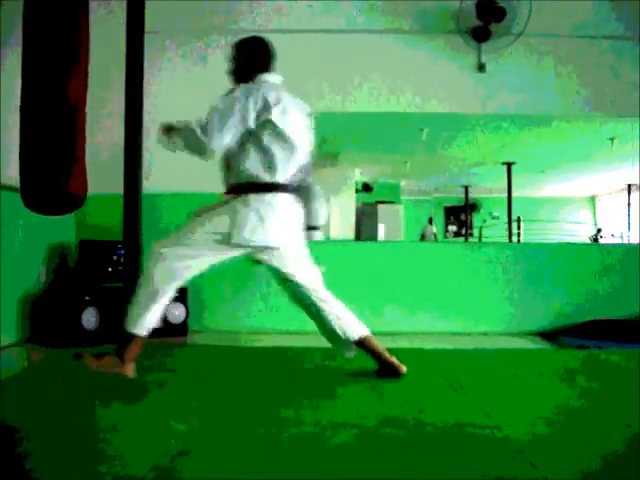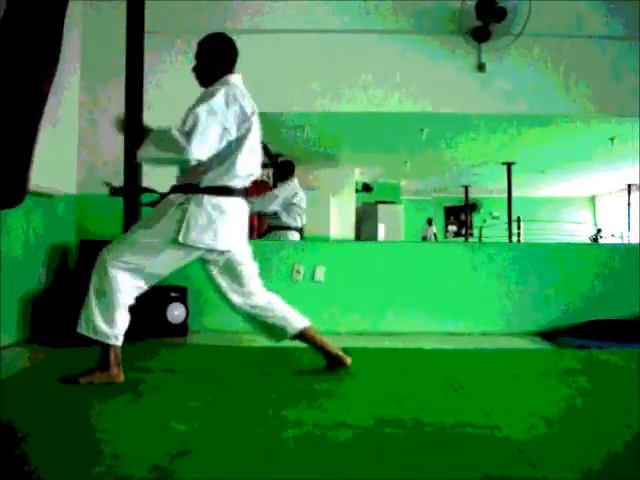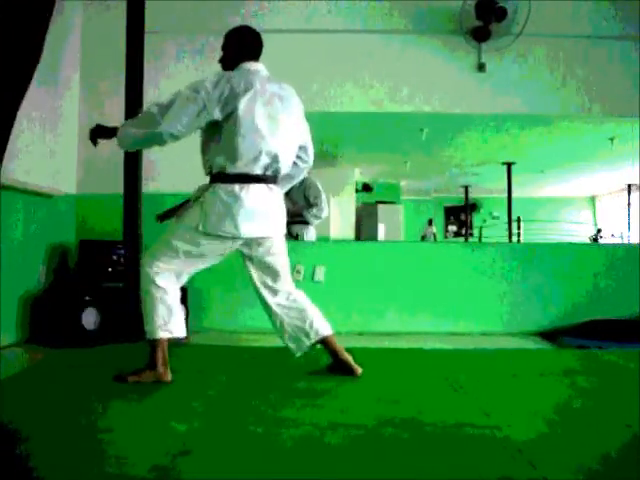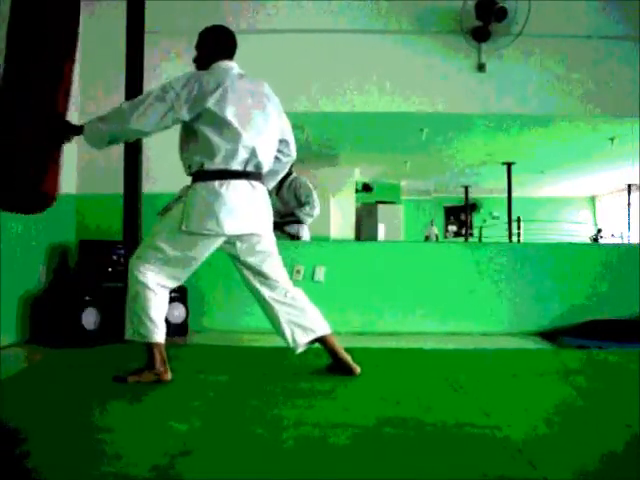
dt=0.4s
person 1, frame 1
left shoulder: (250, 95)
right shoulder: (297, 107)
left elbow: (209, 141)
left wrist: (174, 133)
left hip: (251, 208)
right hip: (284, 209)
left knee: (165, 258)
right knee: (312, 290)
left ankle: (125, 356)
right ankle: (384, 360)
person 1, frame 2
left shoulder: (224, 96)
right shoulder: (223, 97)
left elbow: (189, 147)
left wrist: (143, 139)
right wrist: (152, 135)
left hip: (200, 210)
right hip: (226, 212)
left knee: (114, 263)
right knee: (251, 293)
left ankle: (110, 365)
right ankle: (329, 352)
person 1, frame 3
left shoulder: (226, 84)
right shoulder: (287, 94)
left elbow: (168, 119)
right elbow: (303, 157)
left wrist: (115, 132)
left hip: (227, 200)
right hip: (268, 203)
left knee: (159, 267)
right knee: (280, 288)
left ankle: (158, 365)
right ankle: (343, 359)
person 1, frame 4
left shoulder: (198, 84)
right shoulder: (264, 91)
left elbow: (139, 116)
right elbow: (286, 151)
left wrist: (82, 129)
left hip: (210, 198)
right hip: (253, 201)
left knee: (147, 268)
right knee: (274, 283)
left ankle: (157, 365)
right ankle: (340, 357)
